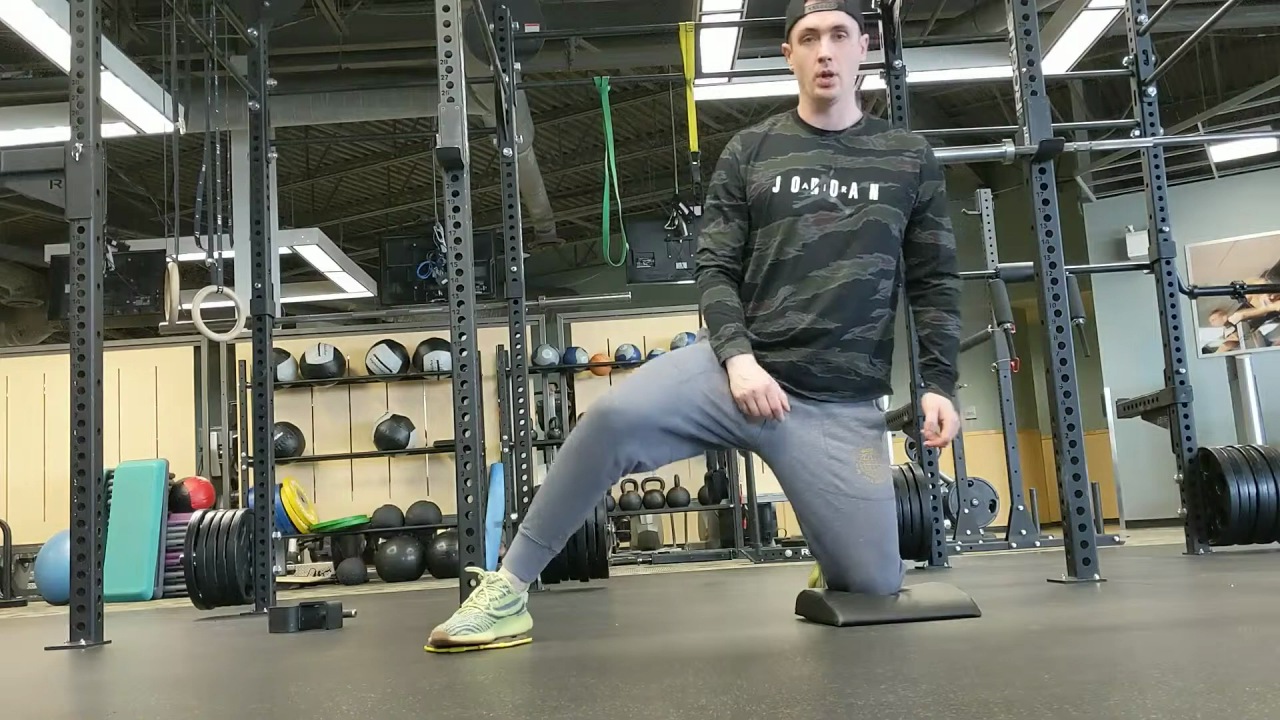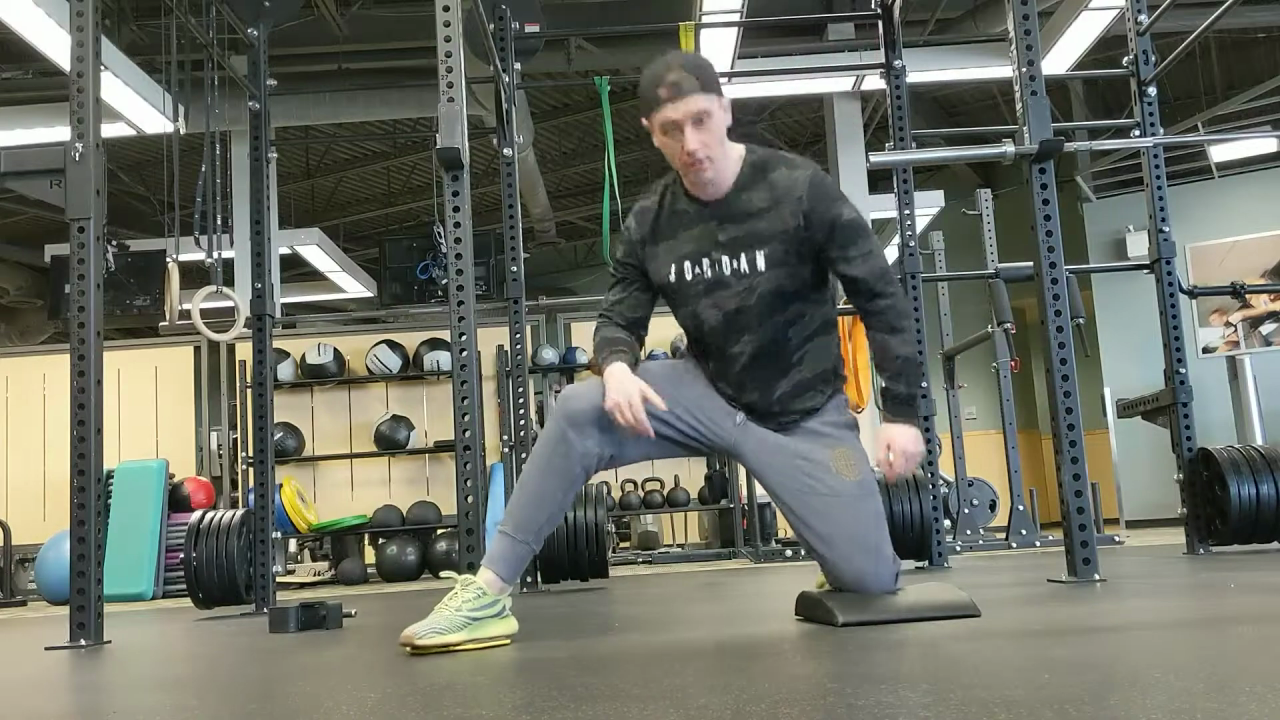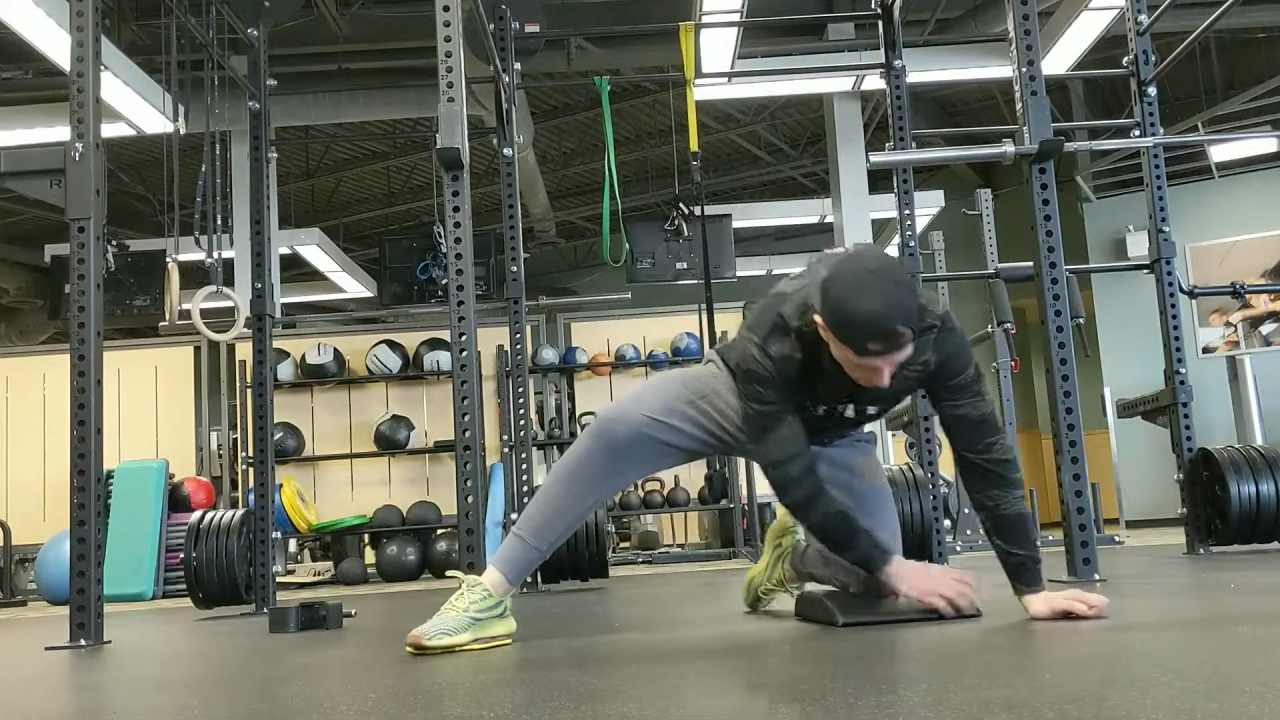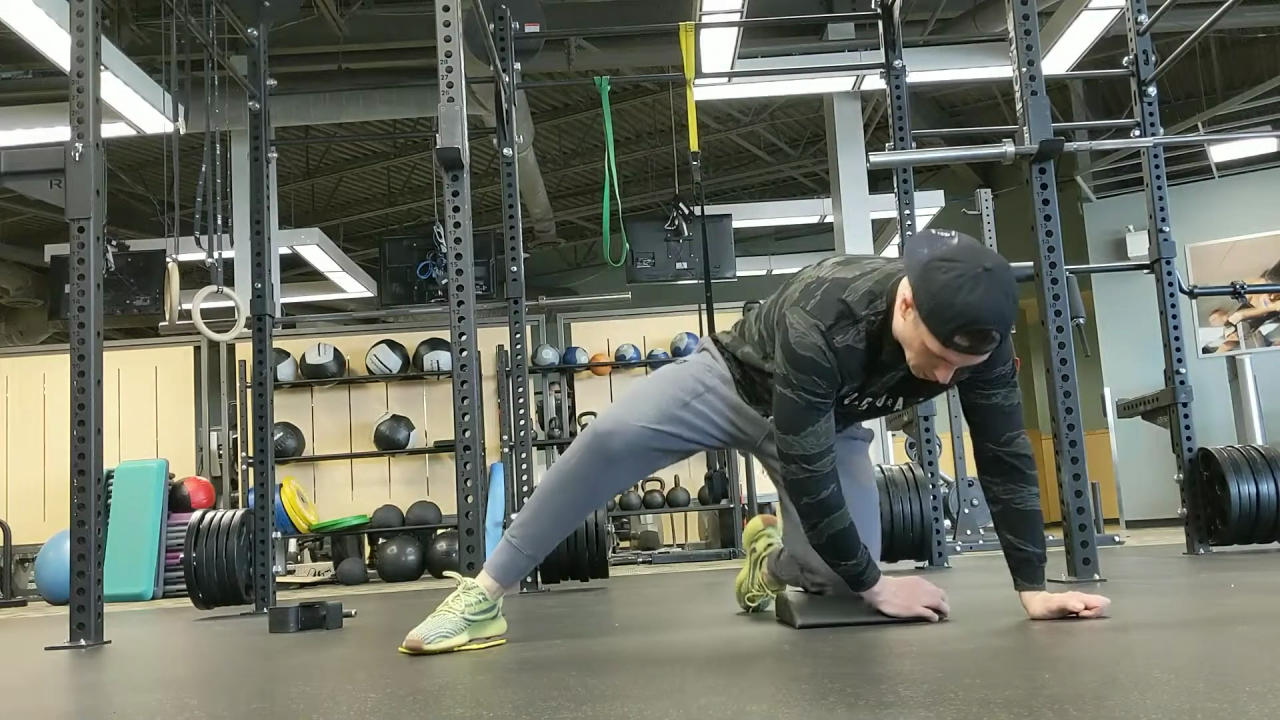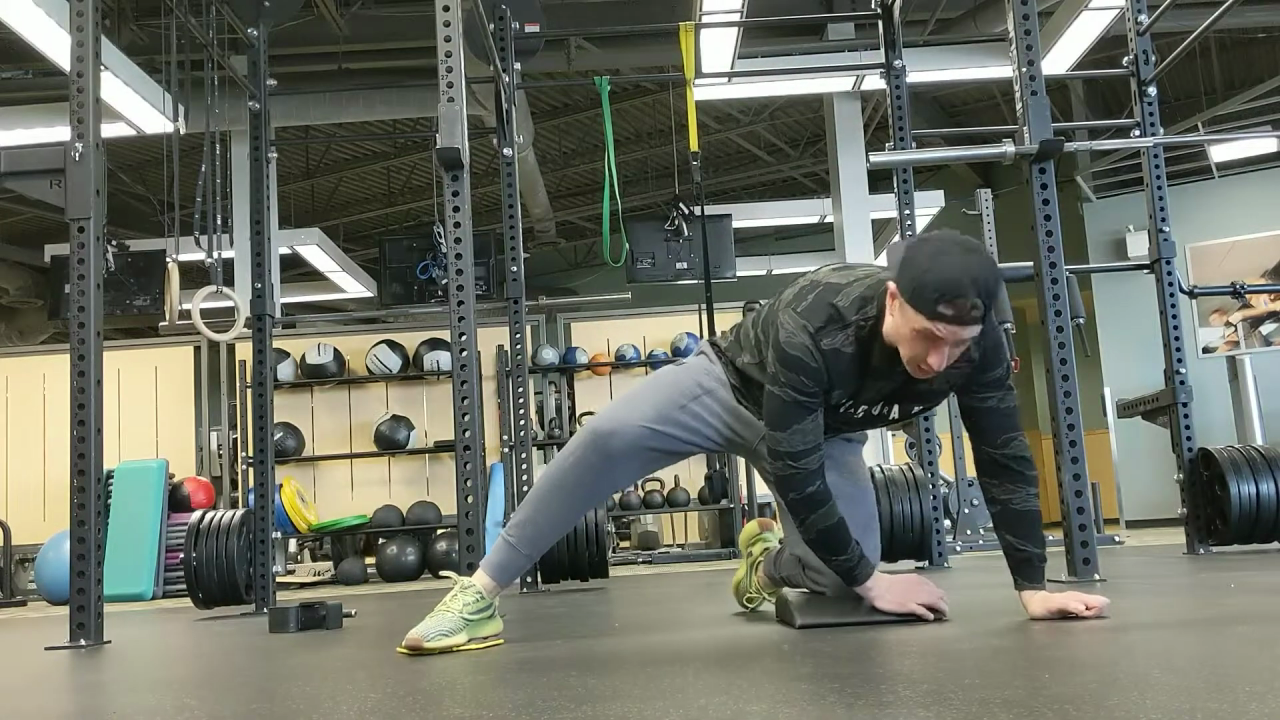
dt=0.7s
person 1, frame 1
left shoulder: (910, 159)
right shoulder: (750, 152)
left elbow: (935, 283)
right elbow: (715, 270)
left wrist: (938, 383)
right wrist: (737, 357)
left hip: (839, 401)
right hip: (743, 367)
left knee: (873, 585)
right knee: (615, 416)
left ankle: (833, 563)
right ankle: (508, 586)
person 1, frame 2
left shoulder: (799, 188)
right shoulder: (648, 224)
left elbow: (880, 296)
right elbow: (617, 324)
left wrist: (900, 412)
right wrist: (616, 371)
left hip: (804, 416)
right hip: (706, 392)
left knee: (870, 578)
right knee: (580, 408)
right ankle: (487, 594)
person 1, frame 3
left shoulder: (934, 336)
right shoulder: (770, 341)
left elbow: (986, 454)
right elbow: (792, 476)
left wrist: (1031, 587)
right wrist: (894, 570)
left hip: (832, 438)
right hip: (743, 408)
left knee: (882, 592)
right knee: (619, 429)
right ankle: (491, 593)
person 1, frame 4
left shoulder: (978, 334)
right shoulder: (822, 317)
left elbow: (1005, 458)
right elbow: (804, 468)
left wrist: (1032, 586)
right wrist: (875, 584)
left hip: (826, 420)
right hip: (737, 379)
left knee: (840, 576)
right knee: (613, 438)
left ankle: (772, 554)
right ankle: (482, 597)
person 1, frame 5
left shoulder: (972, 345)
right shoulder: (813, 322)
left elbow: (1005, 462)
right elbow: (792, 469)
left wrist: (1034, 587)
right wrist: (869, 578)
left hip: (825, 430)
right hip: (732, 385)
left knee: (843, 581)
right knee: (610, 436)
left ankle: (770, 556)
right ankle: (480, 595)
